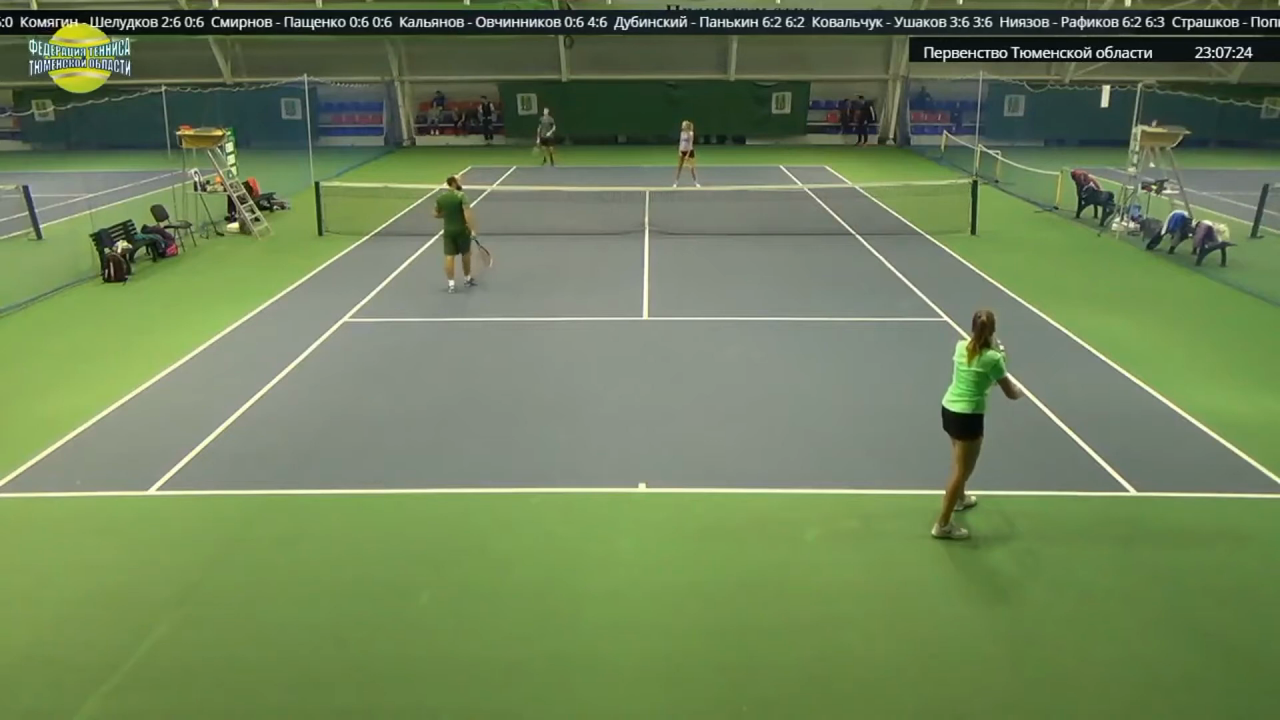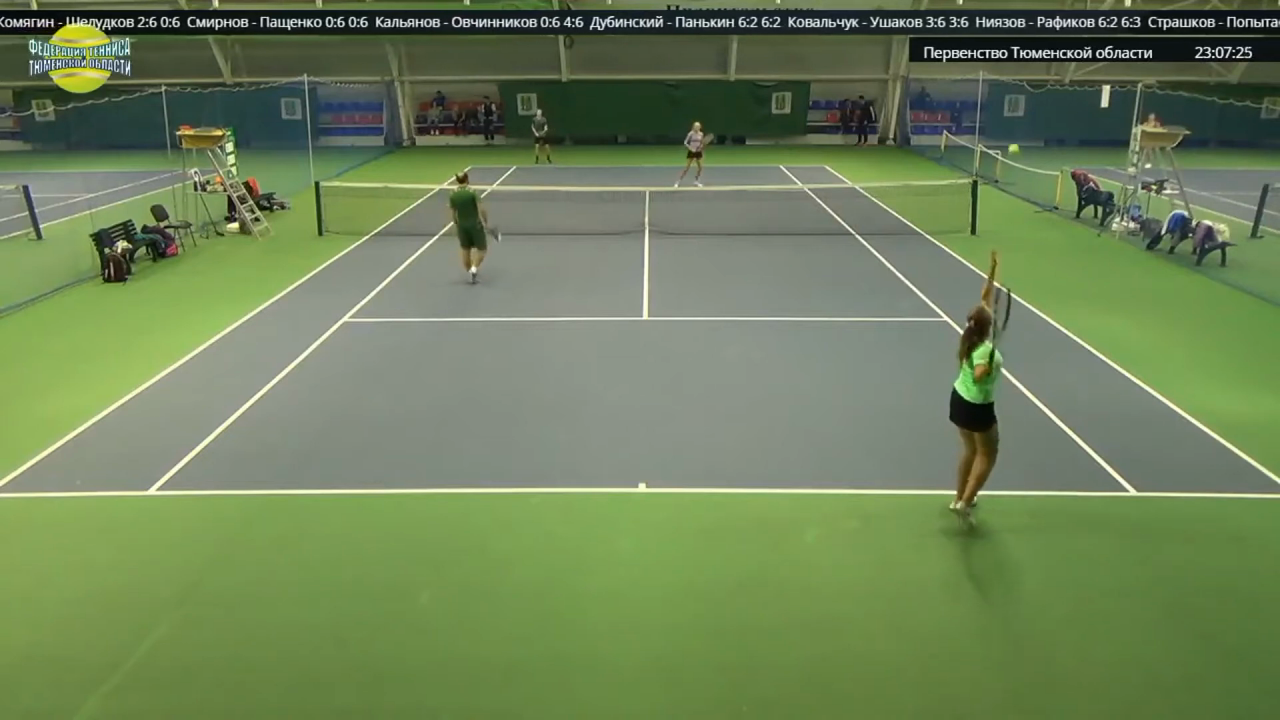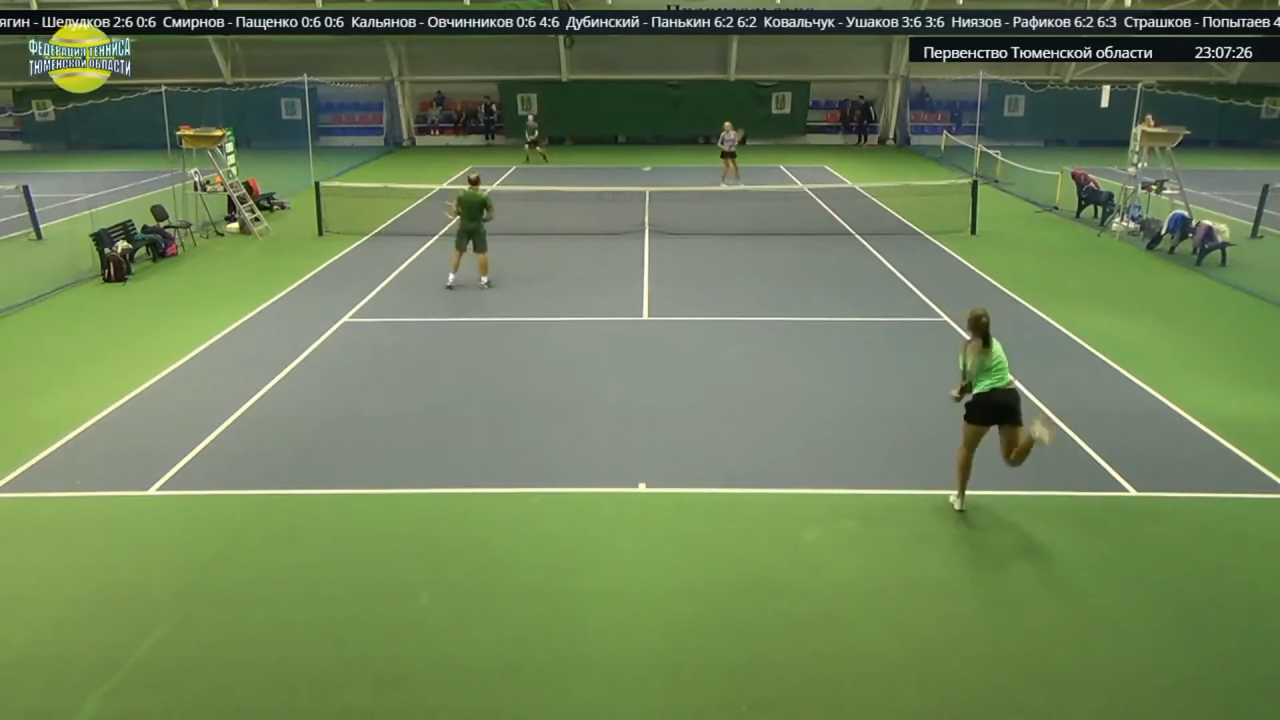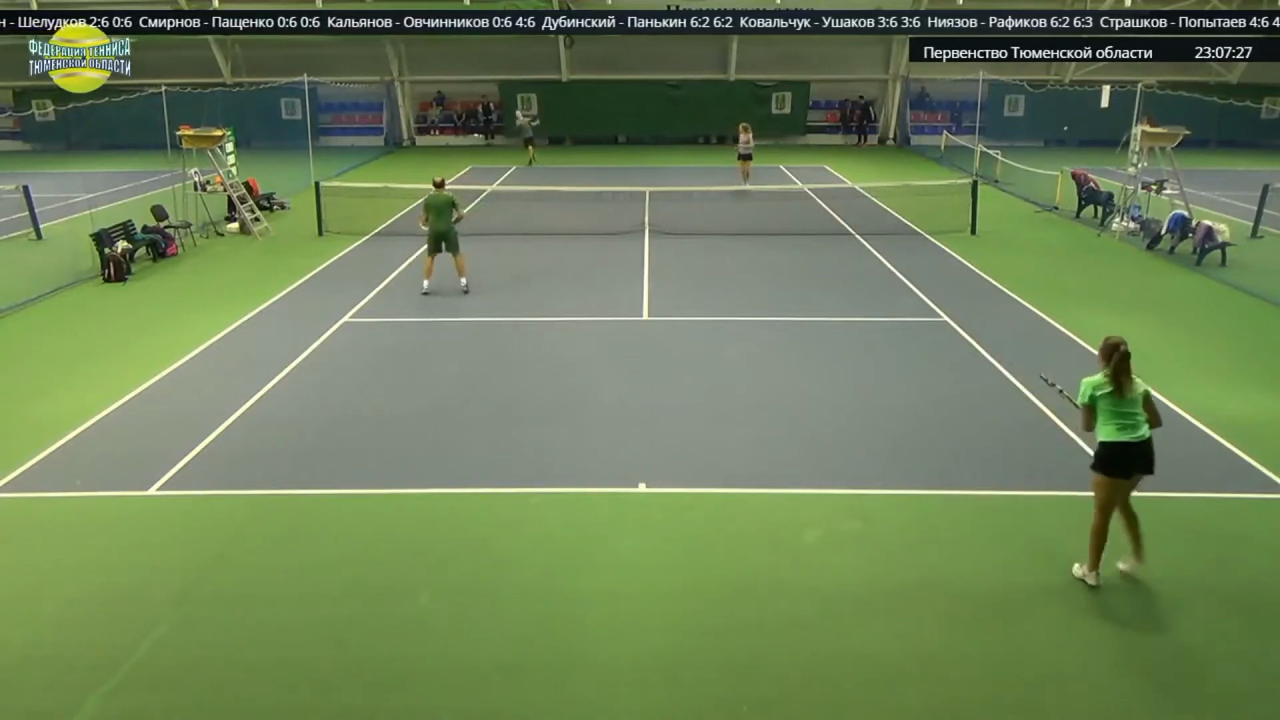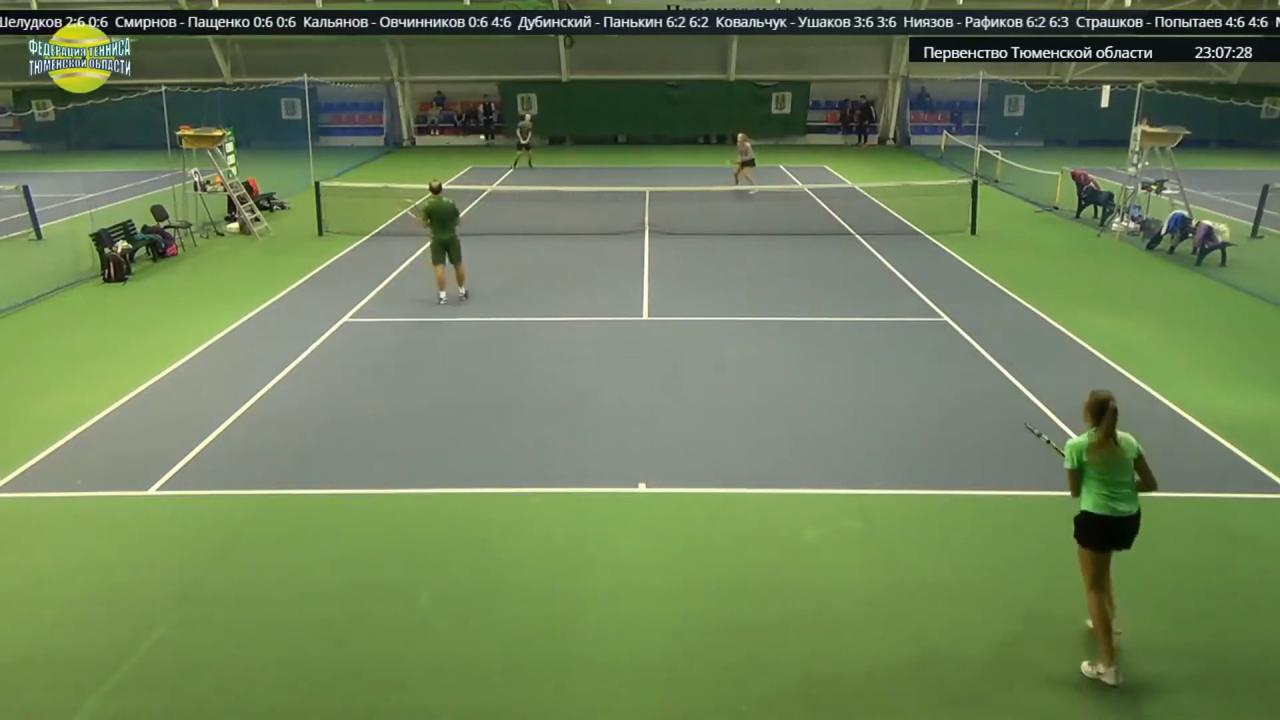
dt=1s
person 1, frame 1
left shoulder: (961, 347)
right shoulder: (992, 358)
right elbow: (1010, 393)
right wrist: (1020, 391)
left hip: (948, 410)
right hip: (967, 417)
left knee: (959, 459)
right knee: (962, 471)
left ankle: (959, 498)
right ankle: (943, 525)
person 1, frame 2
left shoulder: (972, 337)
right shoulder: (983, 349)
left elbow: (984, 299)
right elbow: (978, 378)
left wrist: (992, 271)
right wrist: (988, 358)
left hip: (958, 401)
right hip: (977, 408)
left knee: (970, 451)
right knee: (989, 456)
left ankle: (961, 498)
right ankle: (966, 500)
person 1, frame 3
left shoulder: (969, 349)
right shoulder: (994, 344)
left elbow: (967, 384)
left wrist: (959, 392)
right wrist: (963, 390)
left hip: (984, 401)
right hip: (1010, 398)
left knee: (966, 450)
right knee: (1012, 459)
left ankle: (960, 497)
right ankle: (1032, 435)
person 1, frame 4
left shoulder: (1091, 384)
right shoulder: (1137, 383)
left elbow: (1087, 427)
right elbow: (1156, 421)
left hip: (1112, 451)
right hip: (1142, 449)
left knee: (1102, 511)
right knee: (1122, 502)
left ankle: (1091, 571)
right ankle: (1137, 557)
person 1, frame 5
left shoulder: (1077, 445)
right shoulder: (1128, 442)
left elbow: (1075, 491)
right elbow: (1150, 484)
left hip: (1097, 520)
right hip: (1129, 520)
left knee: (1093, 587)
right knee: (1100, 568)
left ankle: (1107, 666)
right ankle: (1107, 622)
